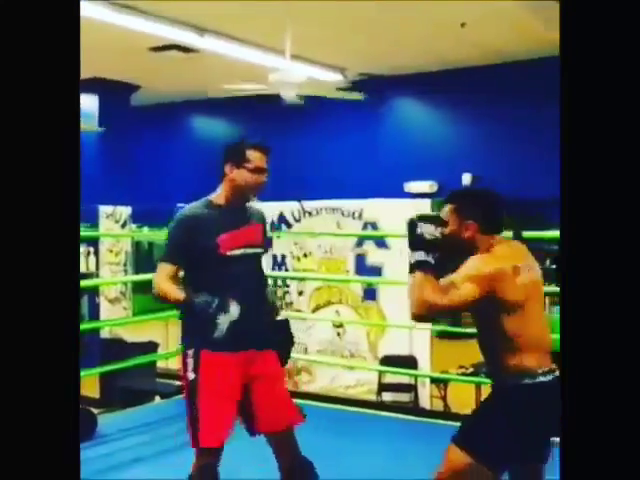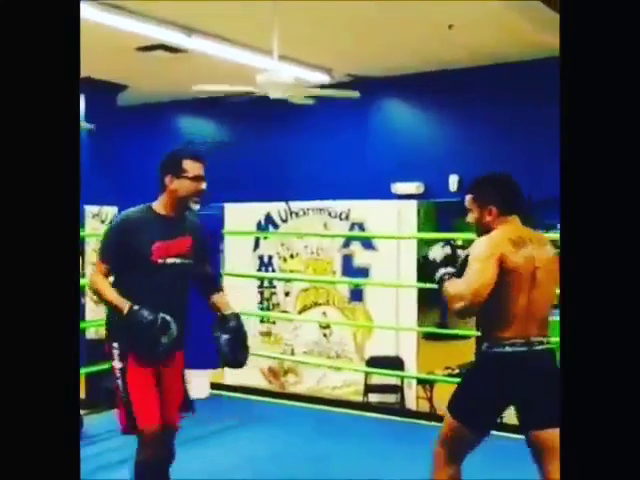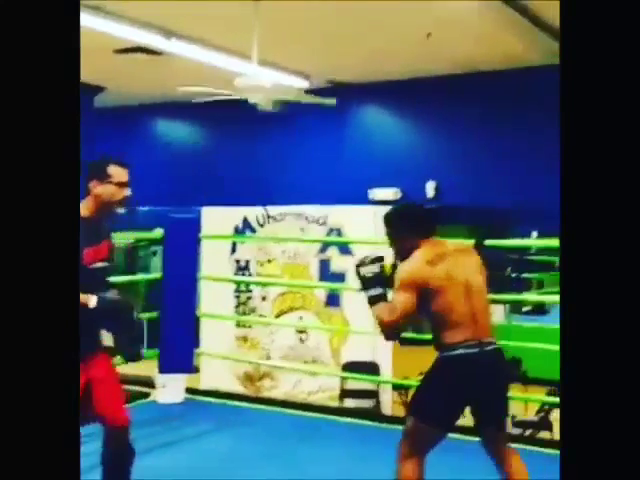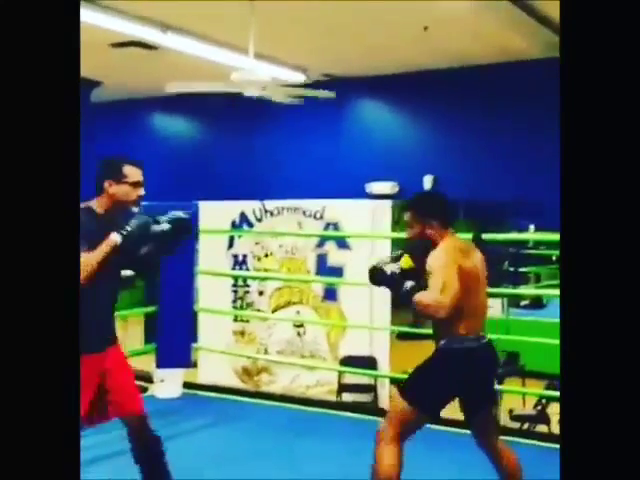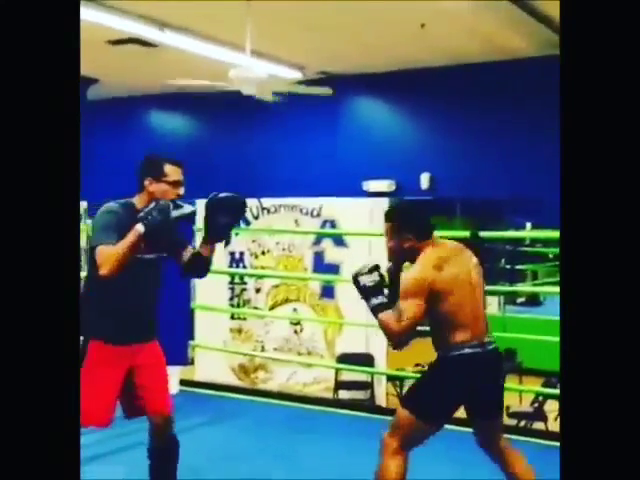
dt=0.4s
person 1, frame 1
left shoulder: (257, 217)
right shoulder: (192, 220)
right elbow: (161, 283)
left wrist: (273, 318)
right wrist: (191, 301)
left hip: (258, 345)
right hip: (211, 349)
left knee: (283, 435)
right knee: (209, 450)
person 1, frame 2
left shoulder: (194, 227)
right shoulder: (129, 224)
left elbow: (206, 279)
right elbow: (97, 278)
left wrist: (229, 316)
right wrist: (130, 311)
left hip: (171, 343)
right hip: (133, 342)
left knee: (167, 430)
right knee: (150, 433)
person 1, frame 3
left shoulder: (101, 227)
left wrist: (120, 308)
right wrist: (92, 302)
left hip: (90, 346)
right hip: (77, 349)
left knee: (119, 426)
person 1, frame 4
left shoulder: (119, 221)
right shoulder: (83, 221)
left elbow: (133, 262)
right elbow: (82, 273)
left wrist: (158, 242)
right wrist: (117, 238)
left hip: (104, 341)
right hip: (83, 347)
left knee: (137, 419)
person 1, frame 5
left shoulder: (164, 224)
right shoulder: (112, 214)
left elbow: (197, 267)
right elbow: (106, 266)
left wrist: (213, 234)
right wrist: (141, 227)
left hip: (143, 338)
right hip: (104, 337)
left knee: (162, 419)
right knee: (87, 419)
person 2, frame 1
left shoulder: (489, 267)
right shoulder: (511, 252)
left elbow: (421, 308)
left wrist: (421, 253)
left hip: (521, 395)
right hip: (542, 390)
person 2, frame 2
left shoulder: (491, 244)
right shoulder: (545, 246)
left elbow: (463, 302)
left wrist: (445, 270)
left hip: (500, 362)
right hip: (541, 360)
left knee: (447, 452)
person 2, frame 3
left shoulder: (413, 268)
right shoulder: (469, 254)
left elbow: (390, 326)
left wrist: (374, 287)
left hip: (455, 366)
right hip: (491, 360)
left knee: (410, 452)
right knee: (502, 451)
person 2, frame 4
left shoulder: (444, 255)
right shoulder: (469, 250)
left elbow: (440, 307)
left wrist: (404, 286)
left hip: (454, 355)
right hip: (481, 353)
left knee: (389, 435)
right knee: (490, 439)
person 2, frame 5
left shoulder: (420, 273)
right shoulder: (462, 252)
left elbow: (398, 335)
left wrist: (374, 295)
left hip: (456, 365)
right hip: (487, 359)
left knee: (393, 445)
right knee: (495, 443)
